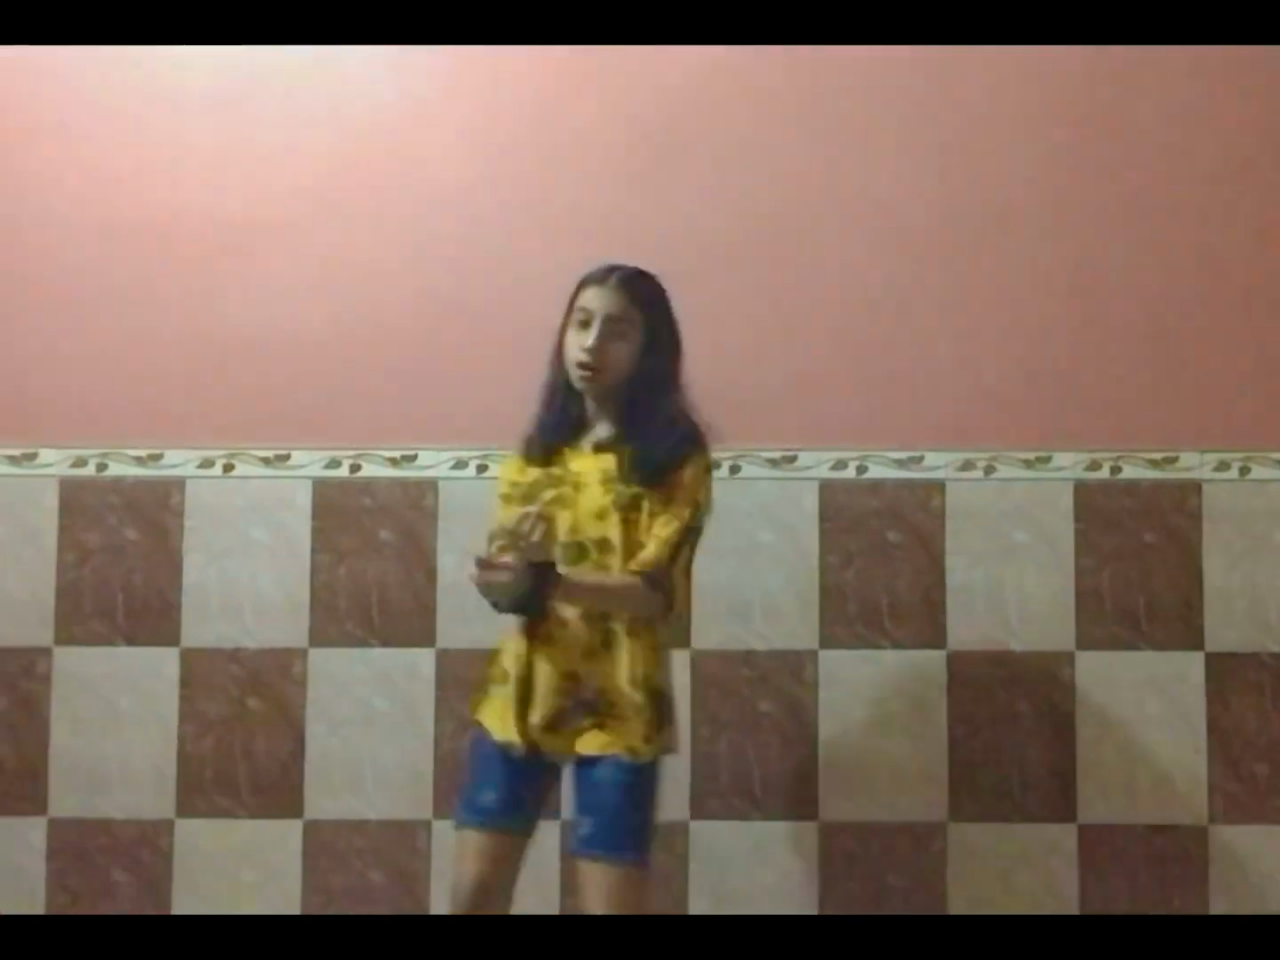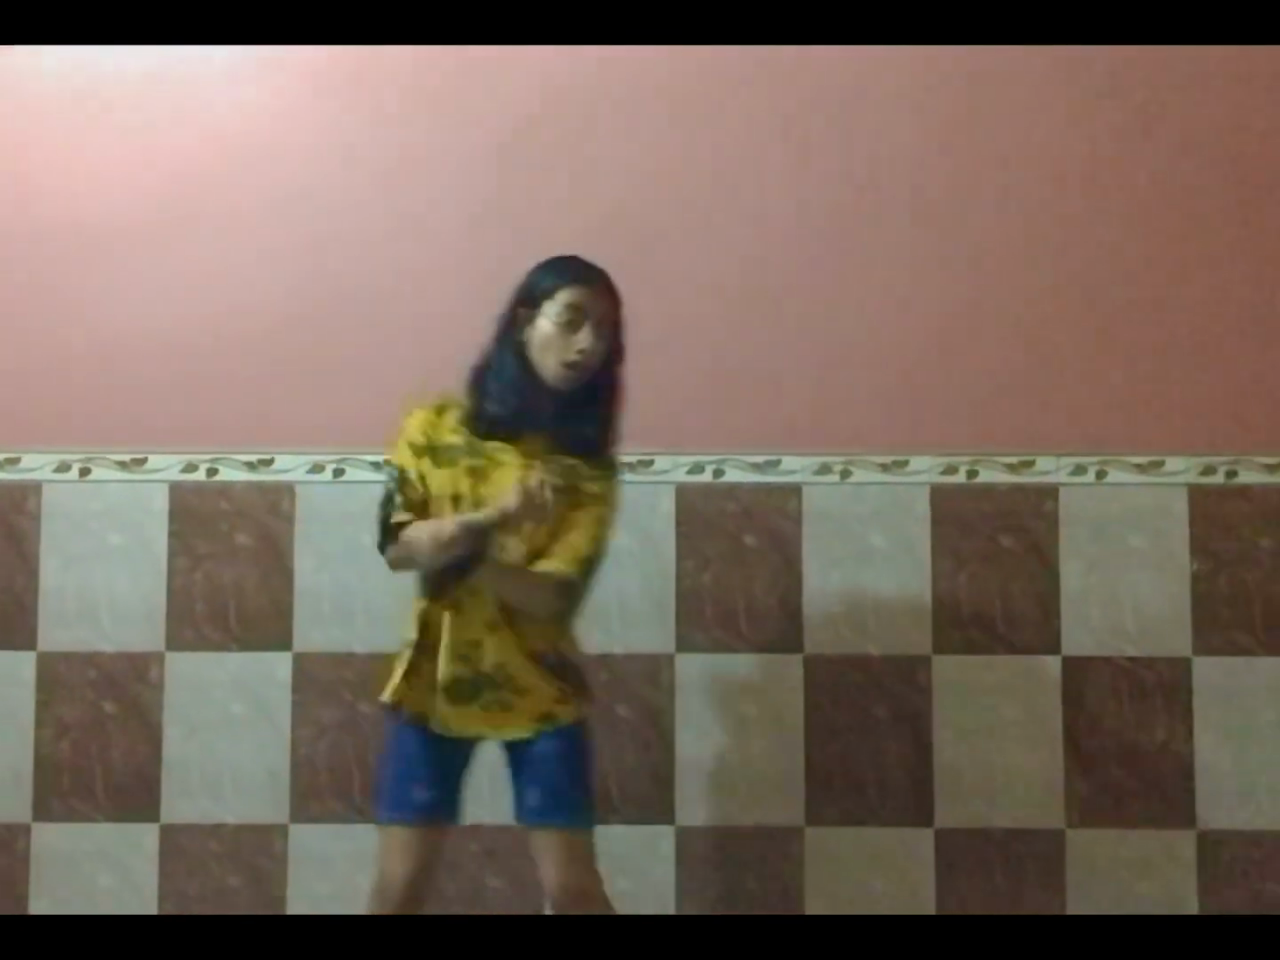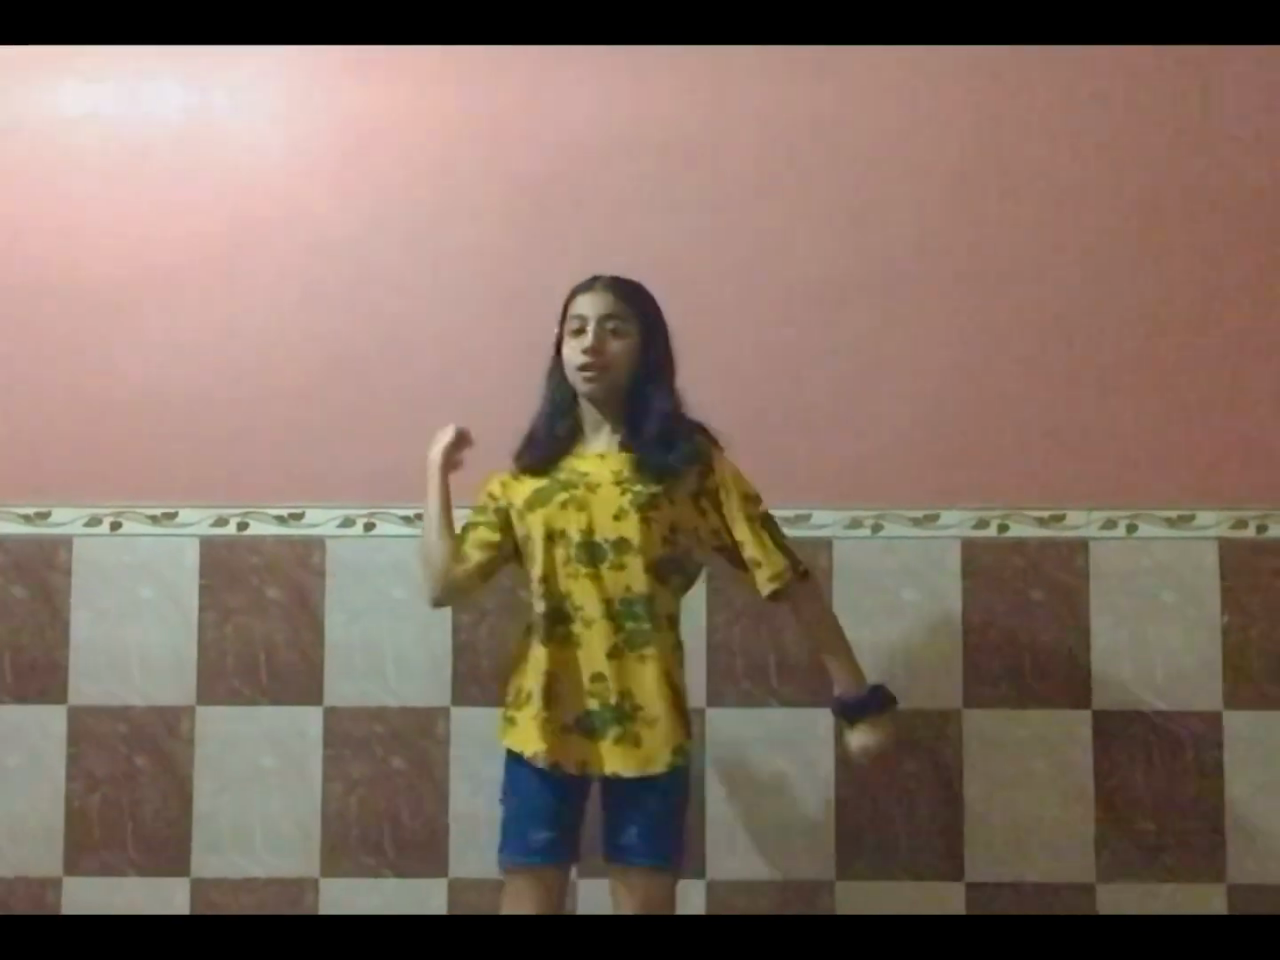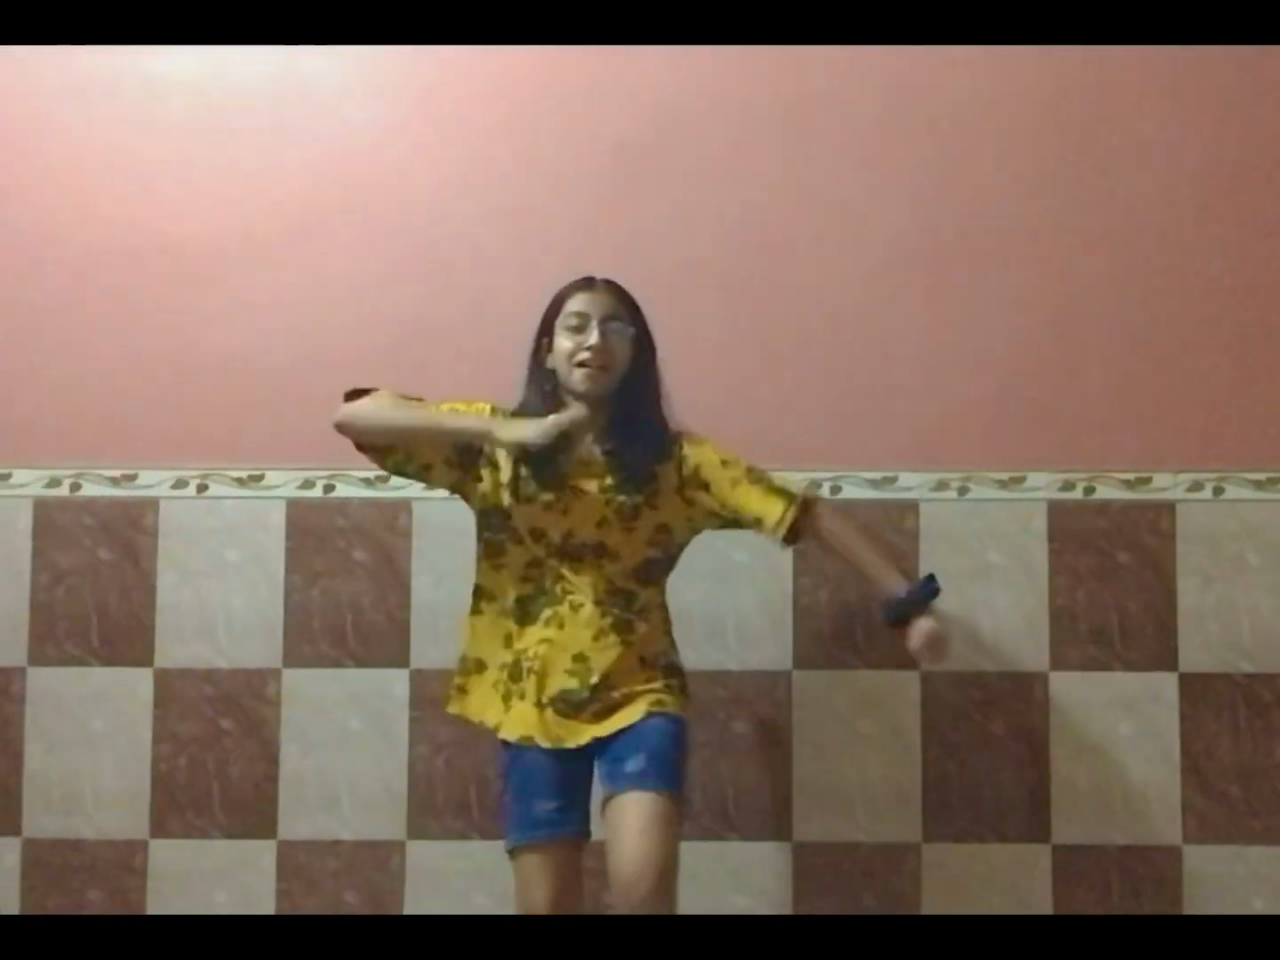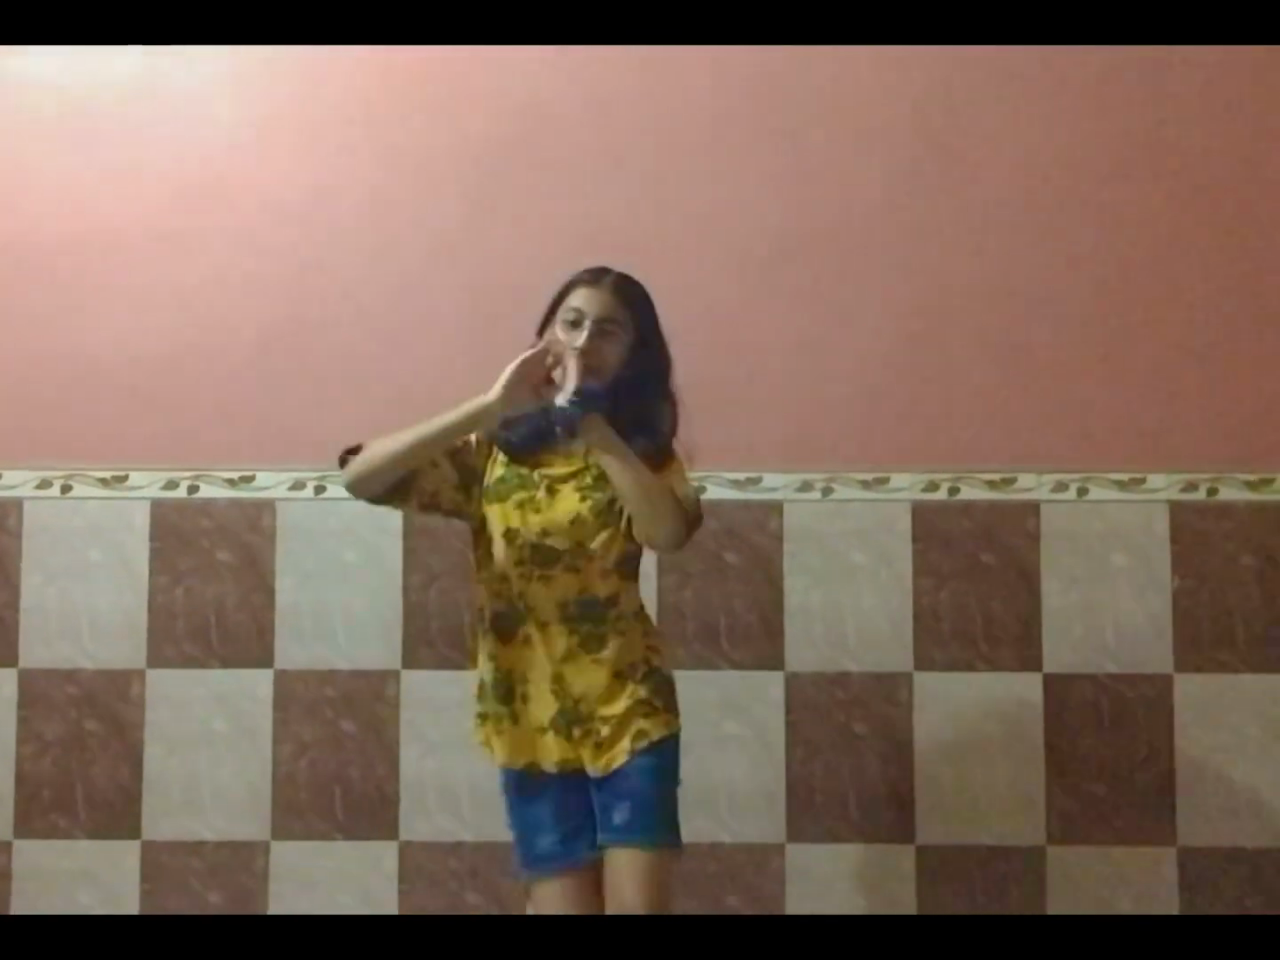
dt=1s
person 1, frame 1
left shoulder: (675, 457)
right shoulder: (534, 455)
left elbow: (652, 593)
right elbow: (501, 577)
left wrist: (545, 581)
right wrist: (516, 568)
left hip: (620, 706)
right hip: (521, 697)
left knee: (612, 912)
right knee: (473, 895)
person 1, frame 2
left shoulder: (588, 458)
right shoulder: (436, 425)
left elbow: (555, 595)
right elbow: (402, 545)
left wrist: (463, 560)
right wrist: (491, 515)
left hip: (537, 688)
right hip: (433, 679)
left knee: (572, 892)
right knee: (399, 884)
person 1, frame 3
left shoulder: (690, 463)
right shoulder: (525, 477)
left elbow: (785, 576)
right elbow: (446, 587)
left wrist: (857, 696)
right wrist: (439, 471)
left hip: (651, 724)
right hip: (545, 725)
left knee: (647, 914)
right knee: (527, 910)
person 1, frame 4
left shoulder: (674, 459)
right shoulder: (496, 444)
left elbow: (804, 515)
right elbow: (353, 416)
left wrist: (906, 598)
right wrist: (499, 432)
left hip: (639, 695)
right hip: (532, 700)
left knee: (641, 886)
right knee: (544, 906)
person 1, frame 5
left shoulder: (644, 452)
right shoulder: (489, 452)
left elbow: (670, 530)
right elbow: (361, 477)
left wrist: (589, 419)
right wrist: (488, 408)
left hip: (628, 711)
right hip: (525, 719)
left knee: (640, 914)
right knee: (562, 919)
